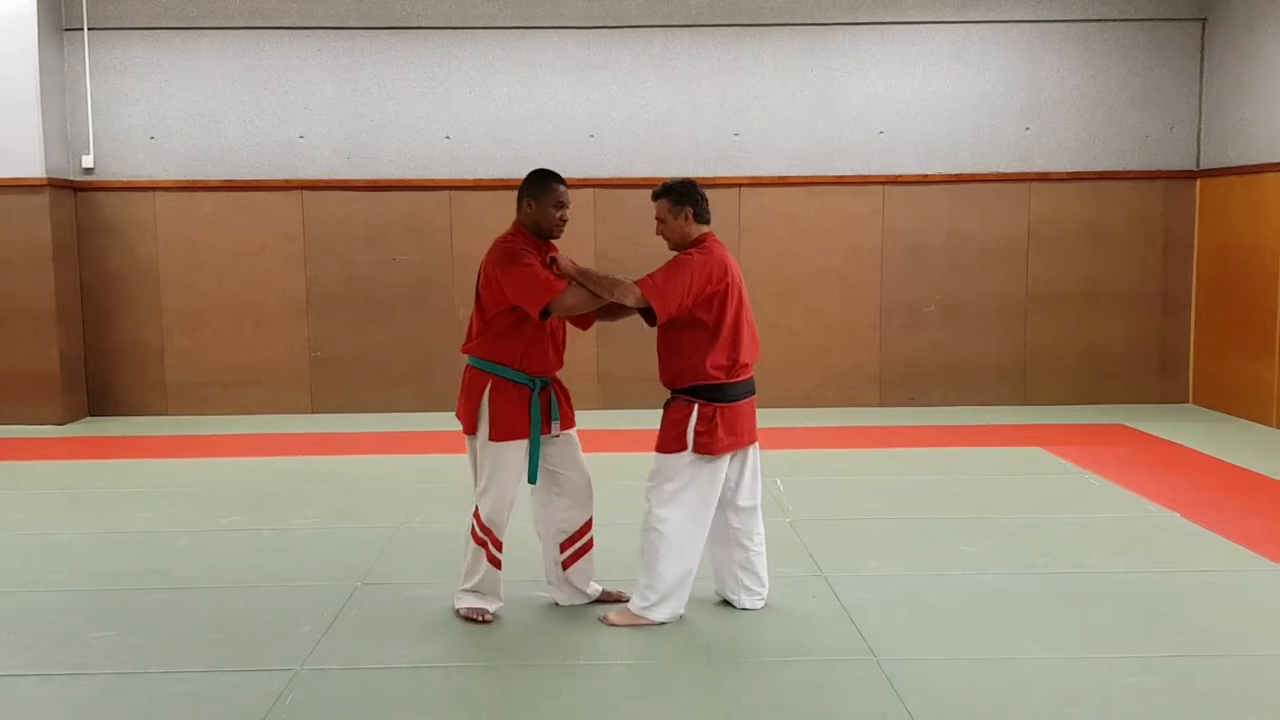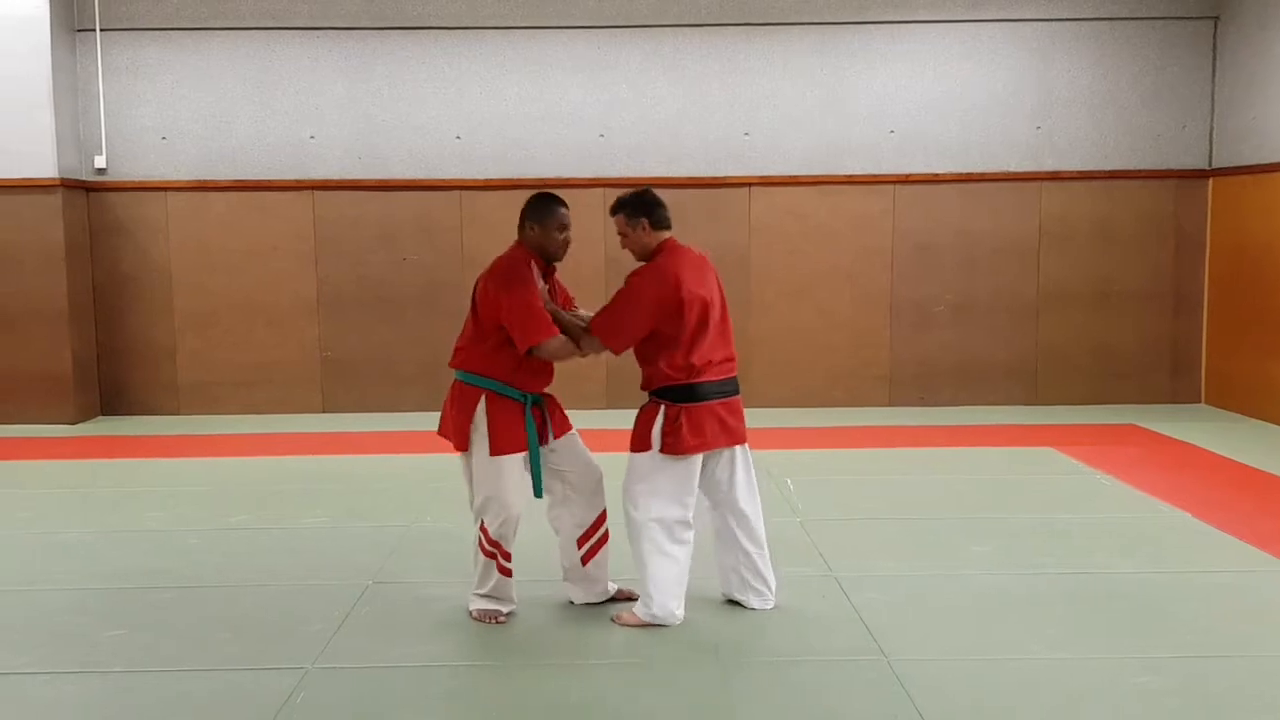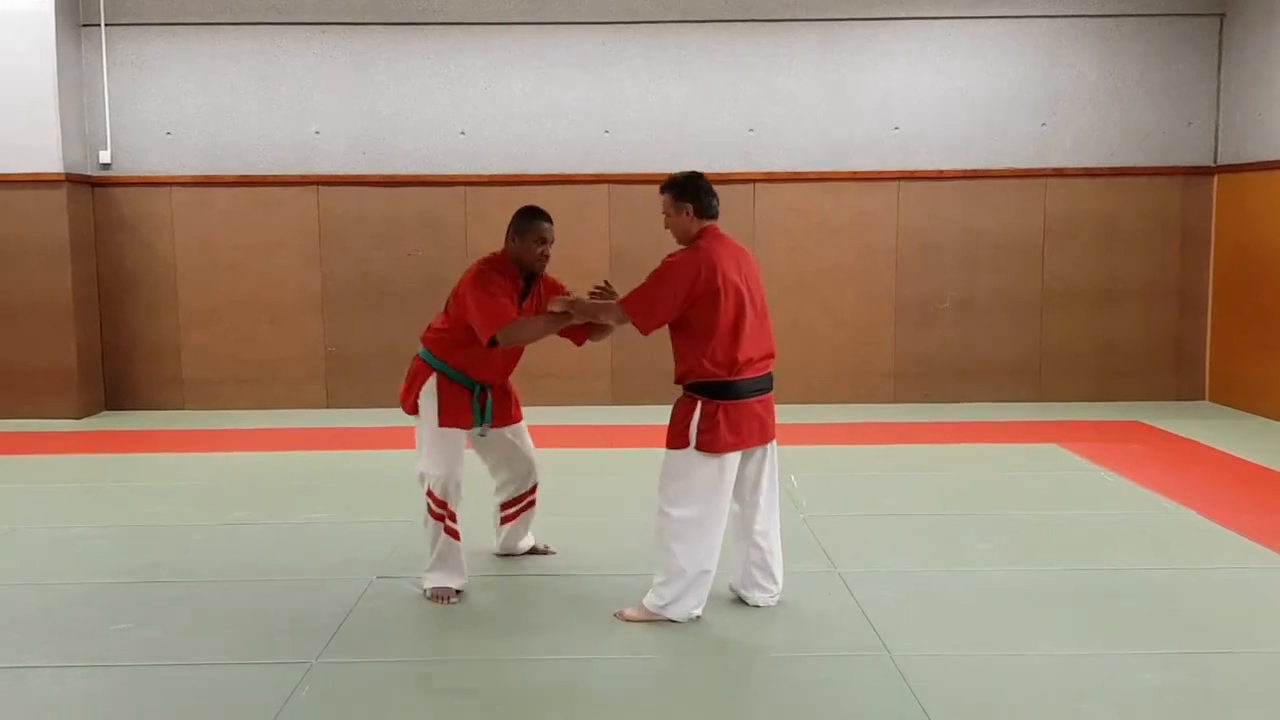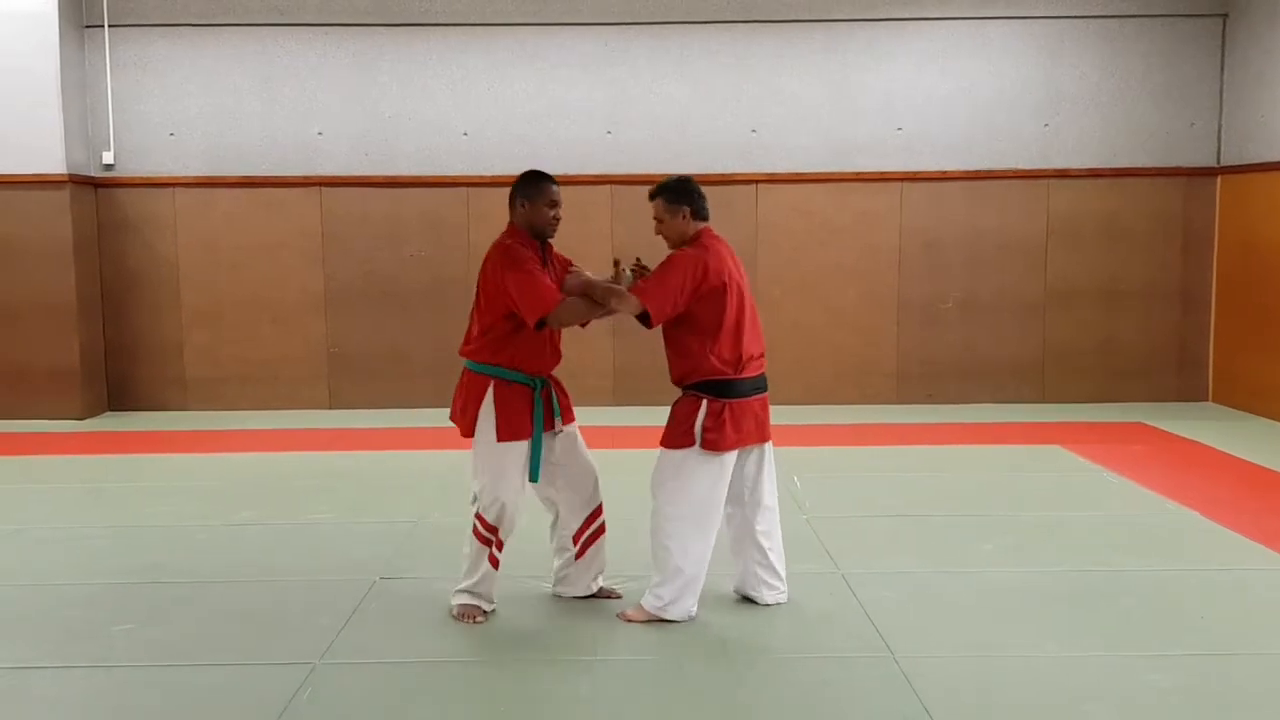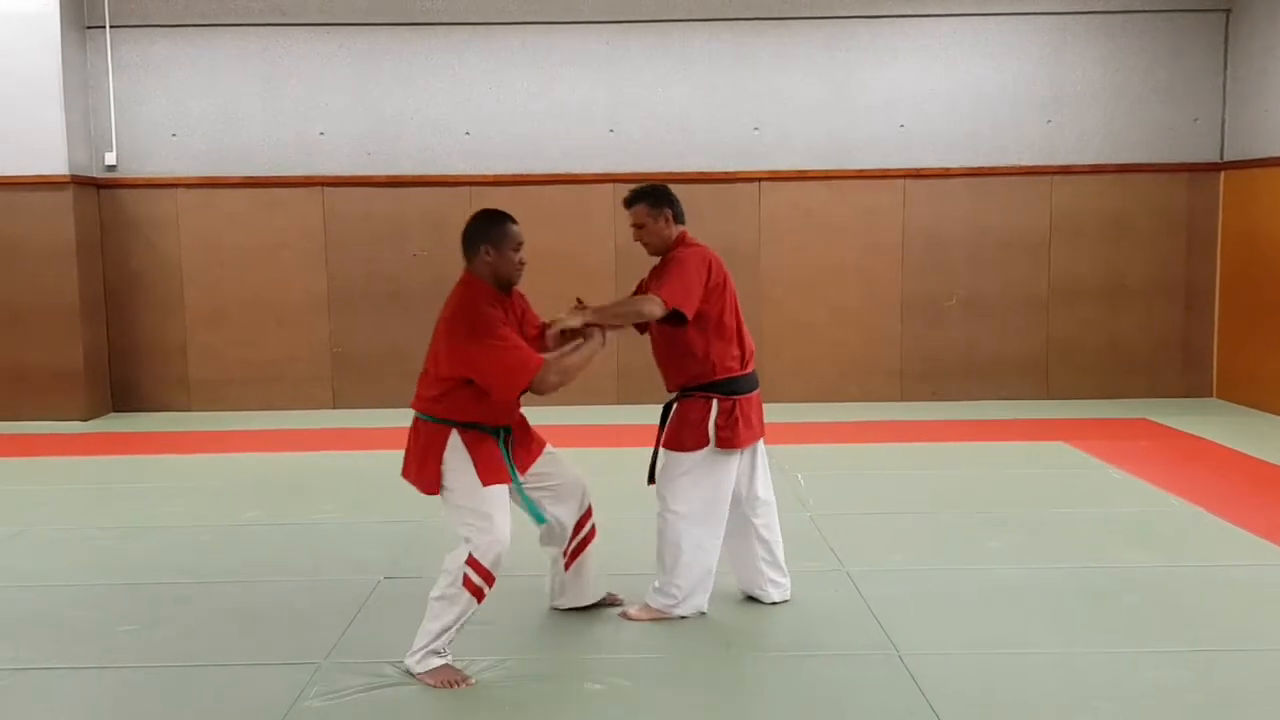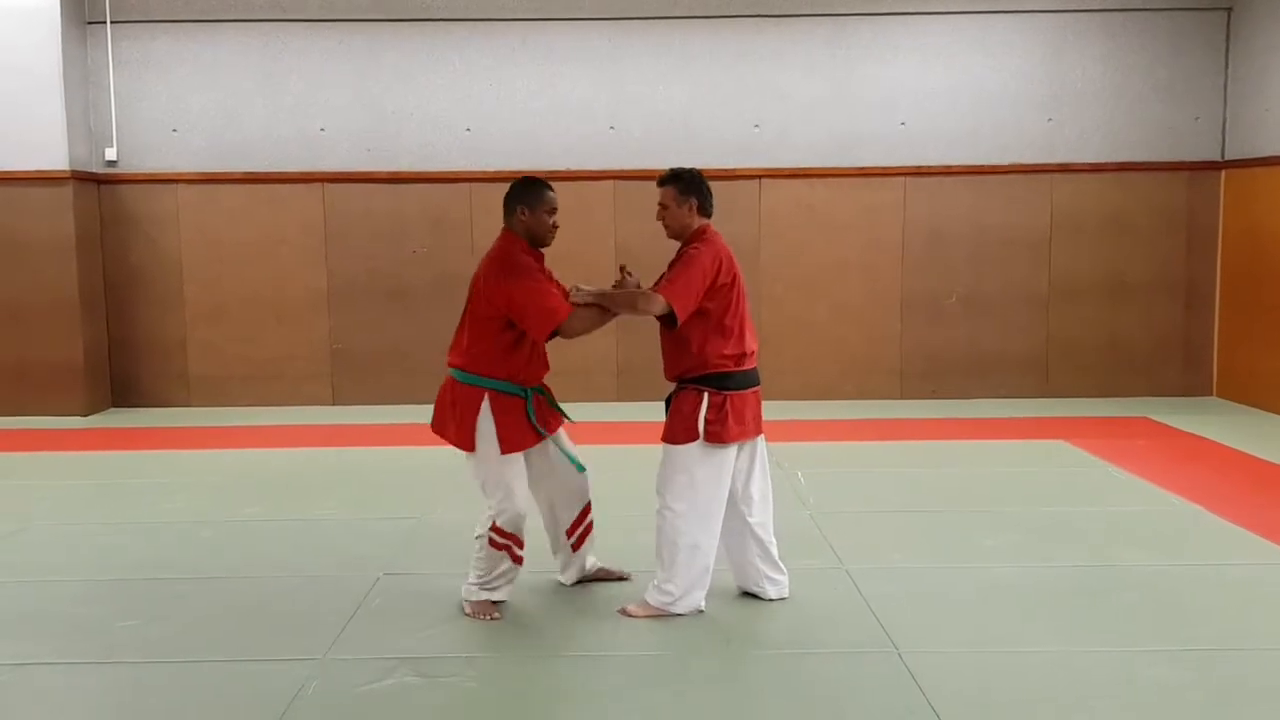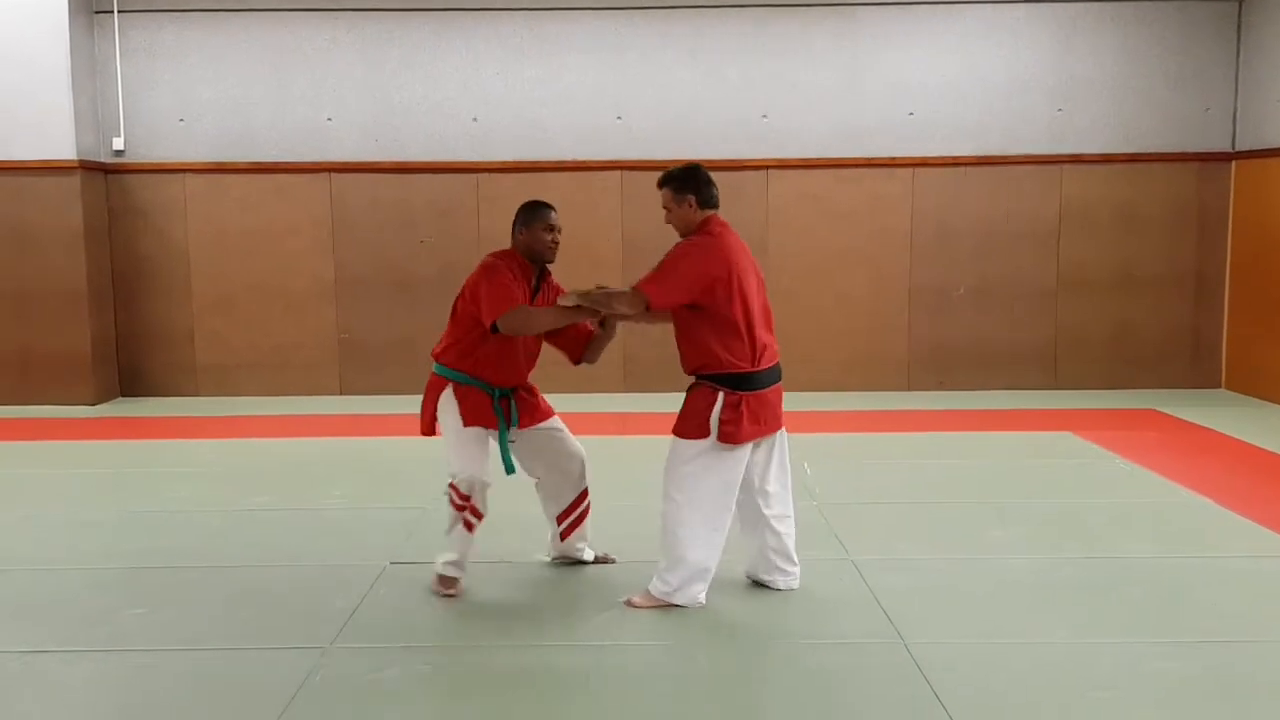
dt=0.7s
person 1, frame 1
left shoulder: (699, 262)
right shoulder: (715, 258)
left elbow: (632, 294)
right elbow: (658, 306)
left wrist: (575, 271)
left hip: (704, 407)
right hip: (732, 400)
left knee: (673, 506)
right knee: (737, 504)
left ankle: (653, 605)
right ankle: (747, 590)
person 1, frame 2
left shoulder: (651, 277)
right shoulder: (698, 262)
left elbow: (592, 342)
left wrist: (543, 306)
right wrist: (588, 319)
left hip: (679, 409)
right hip: (723, 400)
left knee: (651, 504)
right knee: (736, 501)
left ankle: (659, 606)
right ankle: (754, 590)
person 1, frame 3
left shoulder: (688, 263)
right shoulder: (739, 255)
left elbow: (621, 315)
left wrist: (570, 305)
right wrist: (619, 298)
left hip: (714, 404)
right hip: (755, 397)
left knee: (686, 505)
right knee: (756, 500)
left ankle: (673, 601)
right ankle: (760, 586)
person 1, frame 4
left shoulder: (691, 260)
right shoulder: (719, 254)
left elbow: (629, 305)
left wrist: (585, 284)
right wrist: (651, 282)
left hip: (714, 404)
right hip: (748, 396)
left knee: (680, 502)
right knee: (752, 499)
left ankle: (669, 601)
right ankle: (766, 585)
person 1, frame 5
left shoulder: (691, 259)
right shoulder: (670, 265)
left elbow: (650, 308)
right elbow: (625, 310)
left wrist: (582, 318)
right wrist: (588, 315)
left hip: (715, 402)
right hip: (731, 397)
left knee: (685, 500)
right knee: (748, 497)
left ankle: (674, 598)
right ankle: (770, 583)
person 1, frame 6
left shoulder: (703, 254)
right shoulder: (702, 253)
left elbow: (654, 305)
right elbow: (669, 308)
left wrist: (596, 295)
right wrist: (633, 293)
left hip: (711, 397)
right hip: (733, 393)
left knee: (685, 498)
right knee: (745, 495)
left ankle: (674, 596)
right ankle: (767, 581)
person 1, frame 7
left shoulder: (697, 250)
right shoulder: (728, 243)
left elbow: (632, 303)
right elbow: (684, 309)
left wrist: (578, 297)
right wrist: (629, 308)
left hip: (727, 393)
right hip: (760, 384)
left knee: (689, 488)
right knee: (764, 488)
left ankle: (676, 587)
right ankle: (777, 570)
person 2, frame 1
left shoulder: (550, 257)
right shoulder: (509, 253)
left elbow: (590, 310)
right elbow: (563, 301)
left hip: (542, 393)
right hip: (498, 392)
left knee: (570, 489)
right knee: (496, 497)
left ankle: (574, 587)
right ankle: (476, 593)
person 2, frame 2
left shoulder: (546, 278)
right shoulder: (511, 274)
right elbow: (548, 348)
left hip: (532, 404)
right hip: (488, 406)
left knee: (583, 481)
right knee: (503, 507)
left ankle: (591, 585)
right ankle: (490, 596)
person 2, frame 3
left shoulder: (543, 285)
right shoulder: (484, 277)
left elbow: (593, 330)
right elbow: (510, 334)
right wrist: (567, 315)
left hip: (491, 388)
right hip: (445, 382)
left knee: (520, 466)
right knee: (444, 476)
left ankle: (514, 539)
right ankle: (443, 574)
person 2, frame 4
left shoulder: (549, 257)
right shoulder: (509, 255)
left elbow: (585, 301)
right elbow: (558, 314)
left hip: (539, 390)
right hip: (498, 392)
left knee: (578, 483)
right knee: (498, 499)
left ankle: (578, 581)
right ankle: (472, 594)
person 2, frame 5
left shoulder: (504, 298)
right shoulder: (472, 316)
left elbow: (538, 340)
right elbow: (543, 380)
left wrist: (575, 334)
right wrist: (590, 346)
left hip: (498, 429)
right hip: (455, 440)
left knee: (568, 490)
right knee: (488, 540)
left ankle: (576, 592)
right ankle: (427, 655)
person 2, frame 6
left shoulder: (526, 261)
right shoulder: (509, 266)
left elbow: (567, 314)
right elbow: (568, 326)
left hip: (521, 397)
right hip: (486, 402)
left knee: (569, 478)
right knee: (509, 506)
left ankle: (575, 567)
right ankle: (482, 591)
person 2, frame 7
left shoulder: (550, 286)
right shoulder: (496, 270)
left elbow: (586, 354)
right elbow: (513, 323)
left wrist: (607, 320)
right wrist: (576, 311)
left hip: (514, 394)
right hip: (463, 390)
left knee: (567, 462)
right knee: (471, 473)
left ankle: (572, 547)
right ankle: (450, 566)
